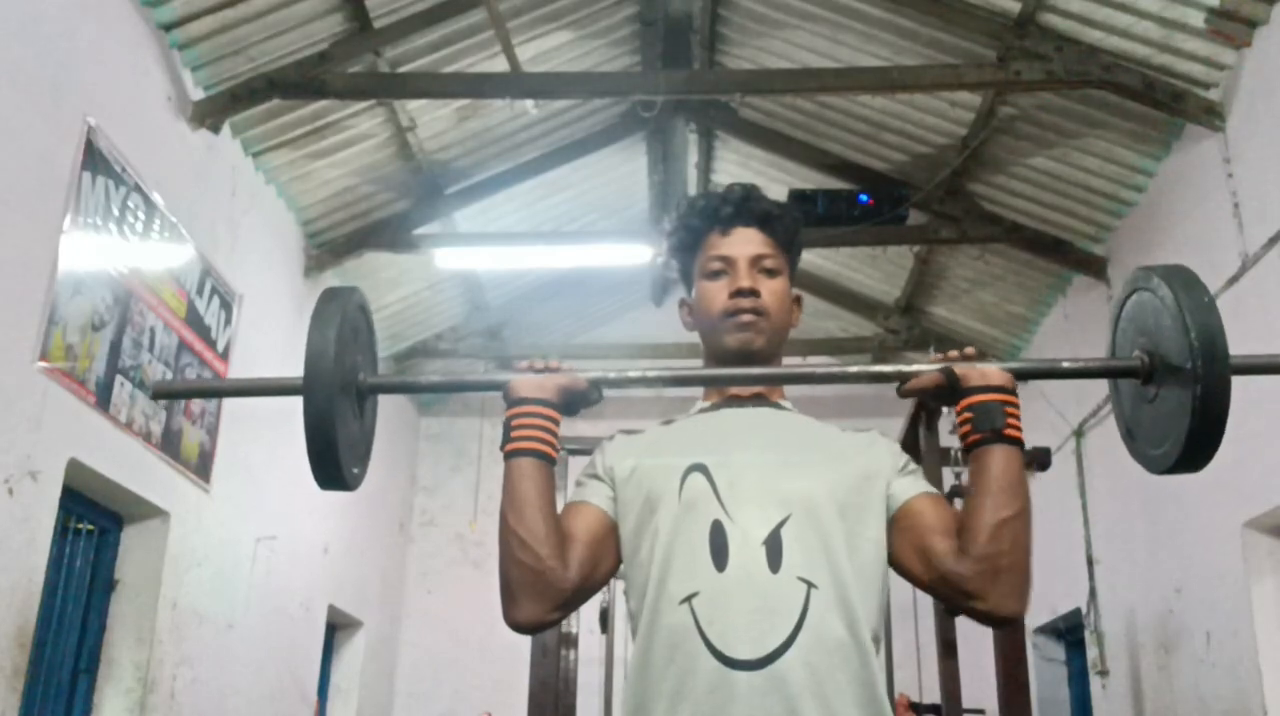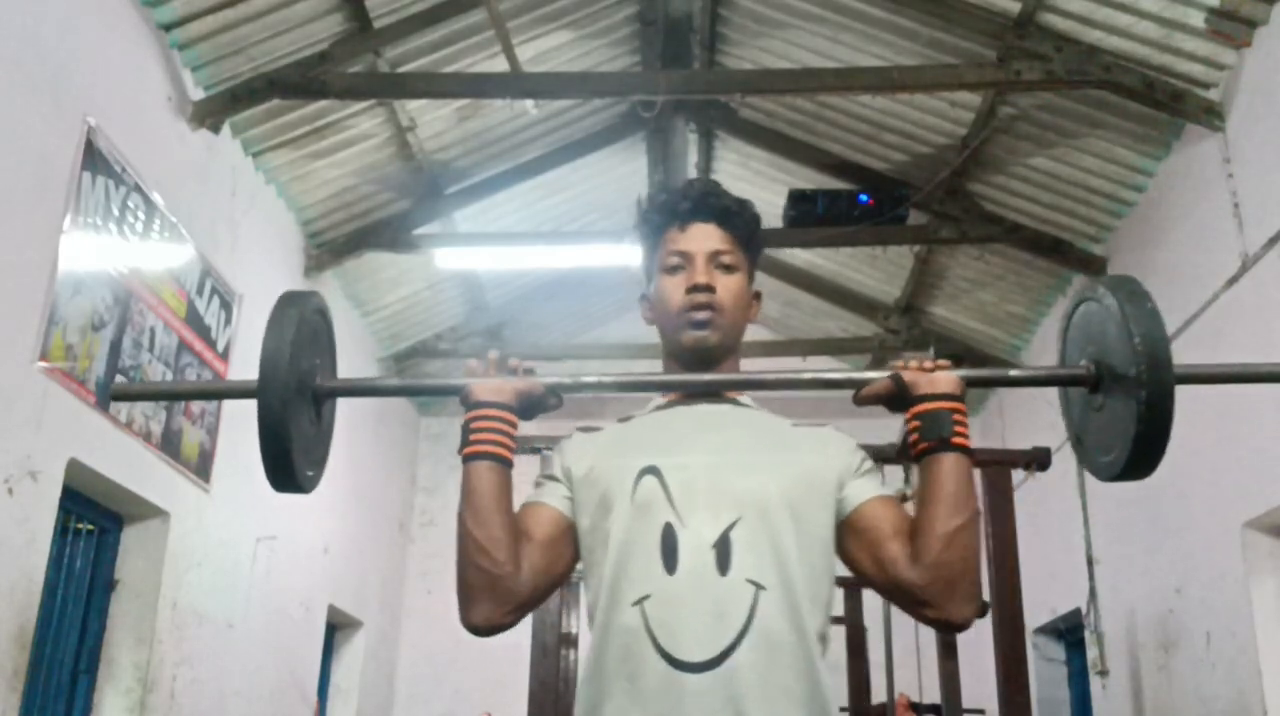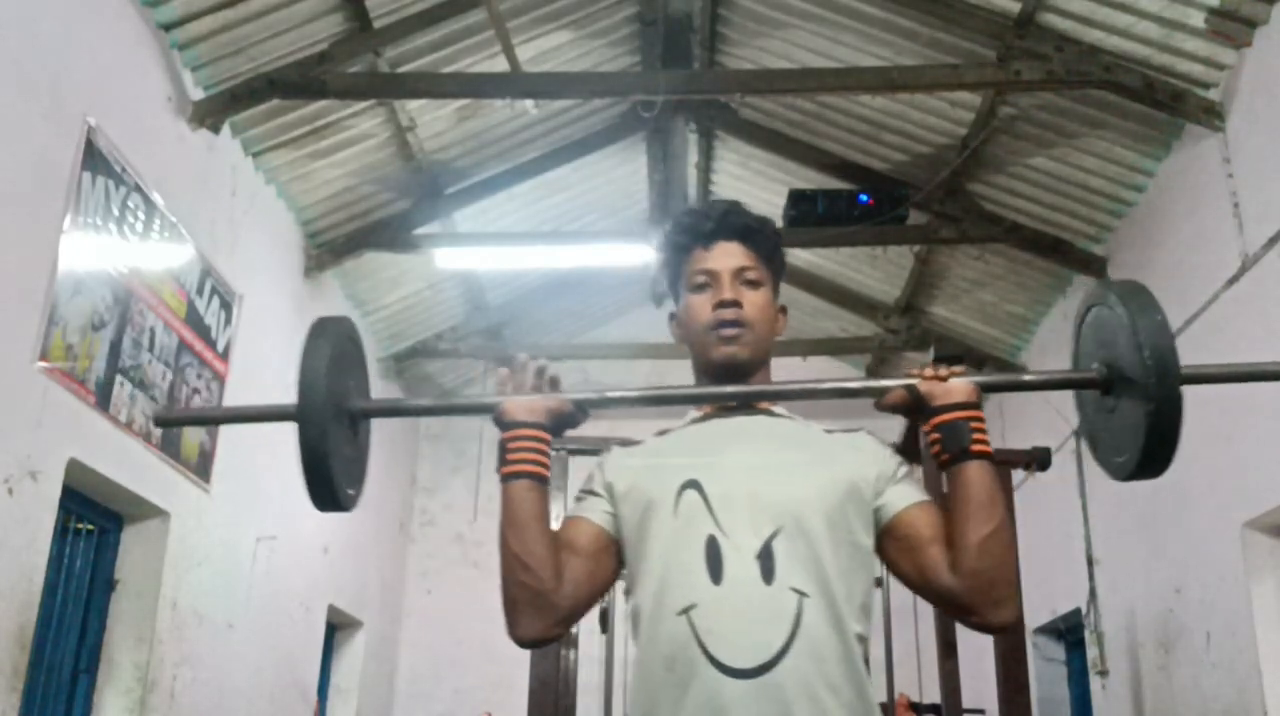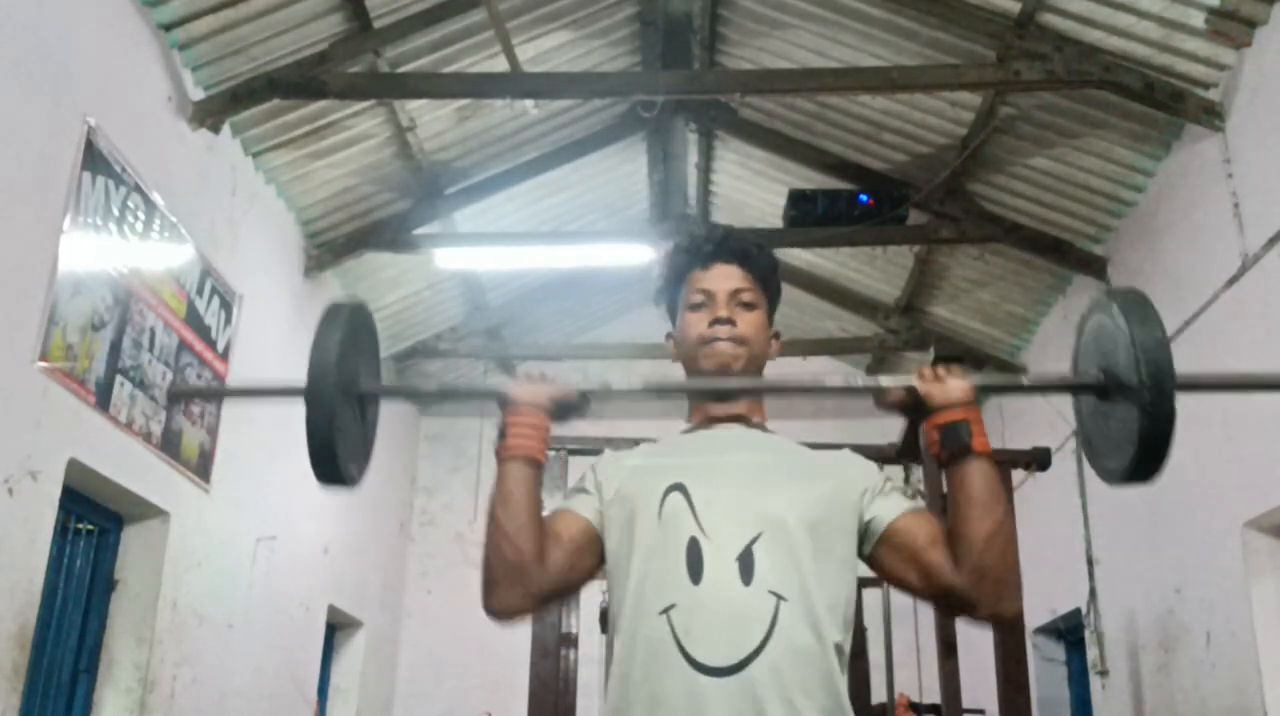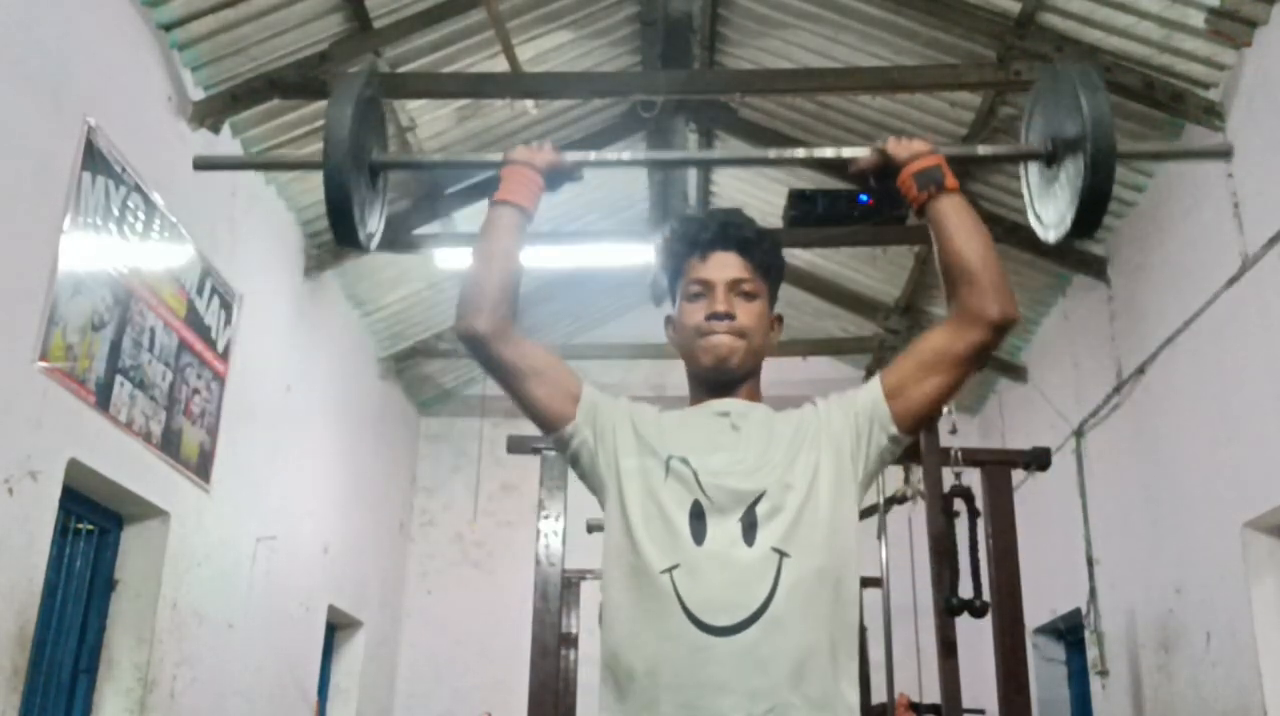
dt=0.5s
person 1, frame 1
left shoulder: (869, 457)
right shoulder: (627, 459)
left elbow: (991, 590)
right elbow: (535, 601)
left wrist: (989, 405)
right wrist: (531, 418)
person 1, frame 2
left shoulder: (824, 452)
right shoulder: (587, 456)
left elbow: (943, 596)
right elbow: (490, 603)
left wrist: (938, 413)
right wrist: (490, 423)
person 1, frame 3
left shoulder: (859, 458)
right shoulder: (626, 470)
left elbow: (987, 601)
right elbow: (537, 616)
left wrist: (958, 424)
right wrist: (523, 441)
person 1, frame 4
left shoulder: (842, 477)
right shoulder: (619, 475)
left elbow: (989, 596)
right elbow: (511, 594)
left wrist: (960, 427)
right wrist: (524, 431)
person 1, frame 5
left shoulder: (836, 434)
right shoulder: (619, 436)
left elbow: (986, 313)
right elbow: (485, 328)
left wrist: (929, 179)
right wrist: (519, 185)
